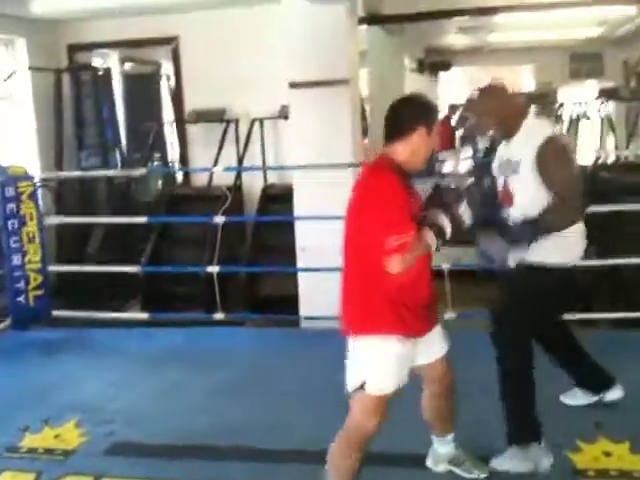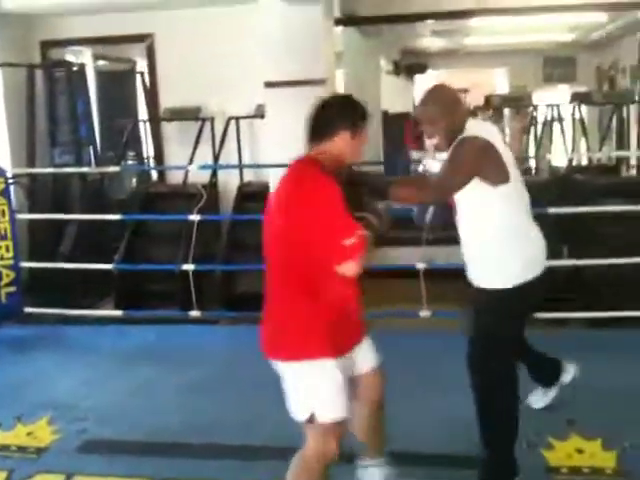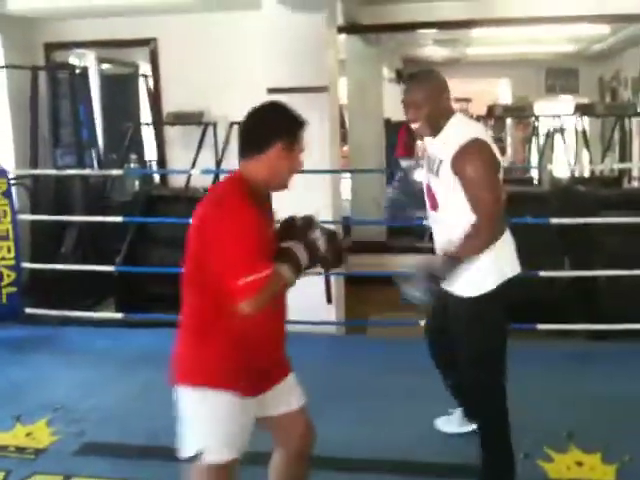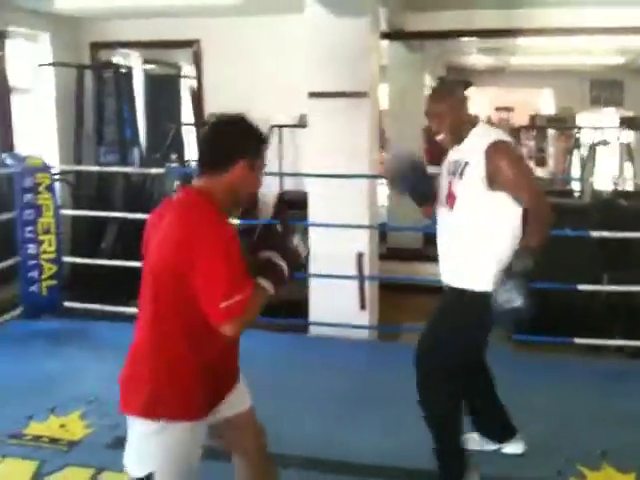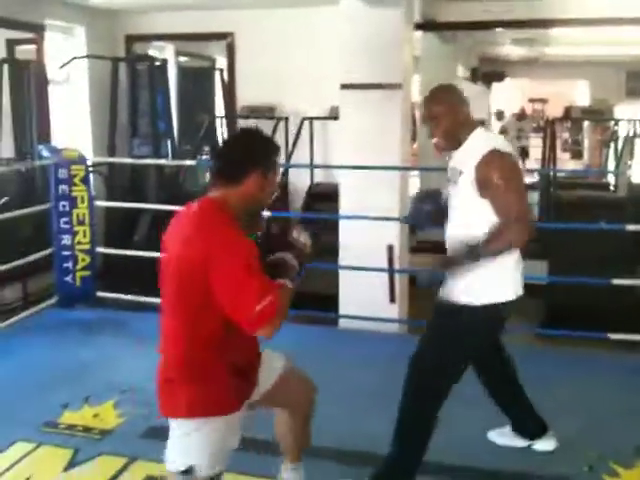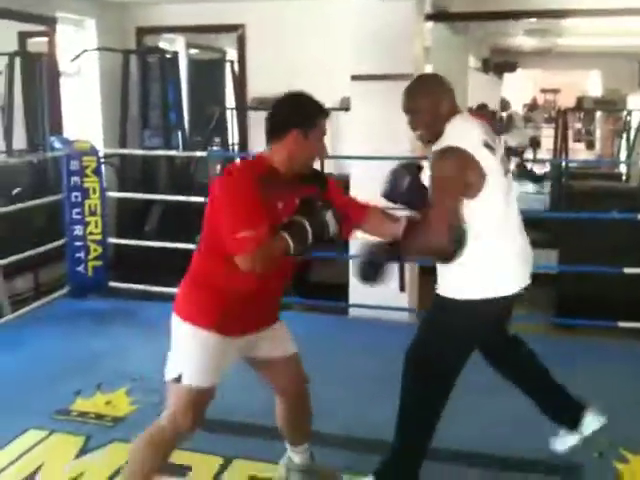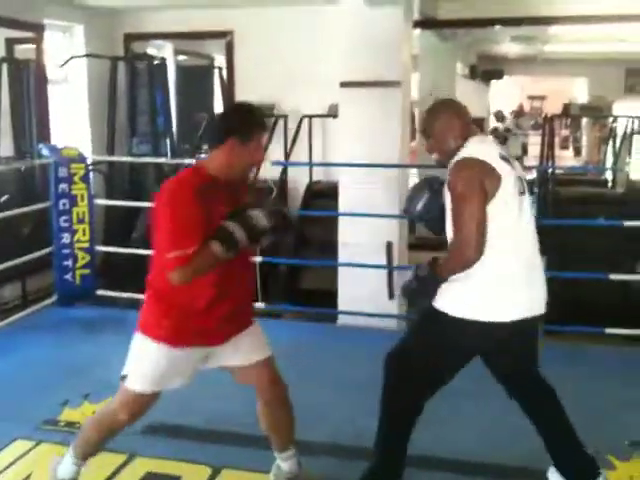
dt=0.3s
person 1, frame 1
left shoulder: (547, 143)
right shoulder: (508, 144)
left elbow: (571, 204)
left wrist: (530, 230)
left hip: (549, 256)
right hip: (528, 253)
left knee: (509, 331)
right knee: (543, 323)
left ankle: (527, 443)
right ankle: (598, 384)
person 1, frame 2
left shoulder: (475, 146)
right shoulder: (471, 141)
left elbow: (431, 192)
left wrist: (362, 181)
left hip: (509, 270)
right hip: (497, 265)
left knee: (487, 366)
right knee: (493, 339)
right ankle: (553, 371)
person 1, frame 3
left shoulder: (469, 147)
right shoulder: (438, 142)
left elbow: (491, 223)
left wrist: (443, 265)
left hip: (482, 280)
right hip: (457, 274)
left knee: (481, 372)
right knee: (440, 341)
right ankle: (472, 412)
person 1, frame 4
left shoulder: (496, 151)
right shoulder: (457, 152)
left elbow: (538, 209)
right elbow: (441, 202)
left wrist: (521, 263)
right wrist: (417, 184)
left hip: (480, 282)
right hip: (462, 278)
left knee: (433, 361)
right knee: (463, 358)
right ankle: (499, 432)
person 1, frame 5
left shoulder: (490, 158)
right shoulder: (471, 151)
left elbow: (518, 227)
left wrist: (465, 256)
right wrist: (439, 209)
left hip: (478, 292)
right hip: (491, 286)
left knee: (425, 376)
right knee: (487, 355)
right ankle: (533, 431)
person 1, frame 6
left shoulder: (450, 155)
right shoulder: (480, 135)
left elbow: (440, 237)
right wrist: (419, 192)
left hip: (477, 284)
right hip: (508, 271)
left knee: (426, 367)
right knee: (496, 343)
right ankle: (573, 415)
person 1, frame 7
left shoulder: (467, 165)
right shoulder: (503, 160)
left elbow: (469, 247)
left wrist: (431, 273)
right wrist: (443, 212)
left hip: (472, 306)
right hip: (523, 303)
left knee: (404, 376)
right knee: (527, 382)
person 2, frame 1
left shoulder: (395, 177)
right shoulder: (381, 184)
right elbow: (398, 259)
left wrist: (433, 212)
right wrist: (439, 225)
left hip: (413, 311)
right hip: (378, 322)
left knee: (440, 380)
right knee: (365, 422)
person 2, frame 2
left shoulder: (308, 178)
right shoulder: (316, 185)
right elbow: (350, 263)
left wrist: (355, 223)
right wrist: (369, 223)
left hip: (334, 325)
right hip: (304, 337)
left knee: (372, 389)
right knee: (324, 444)
person 2, frame 3
left shoulder: (249, 200)
right shoulder: (229, 208)
right elbow: (252, 299)
left wrist: (290, 244)
right wrist: (296, 254)
left hip: (261, 361)
right hip: (215, 371)
left knee: (298, 437)
person 2, frame 4
left shoulder: (175, 208)
right shoulder: (209, 227)
right elbow: (232, 321)
left wrist: (249, 256)
right wrist: (273, 267)
right hip: (169, 392)
left knee: (251, 443)
person 2, frame 5
left shoulder: (188, 218)
right shoulder: (220, 238)
right elbow: (266, 321)
right wrist: (284, 263)
left hip: (236, 360)
right hip: (201, 387)
left knee: (300, 392)
person 2, frame 6
left shoulder: (309, 182)
right shoulder: (238, 181)
left elbow: (366, 218)
right elbow: (250, 258)
right wrist: (305, 229)
left hip: (258, 315)
right hip: (206, 315)
left knee: (293, 387)
right knee: (179, 420)
person 2, frame 7
left shoulder: (235, 187)
right shoulder: (180, 193)
right elbow: (179, 273)
left wrist: (254, 228)
right wrist: (236, 233)
left hip: (229, 321)
right hip: (172, 325)
left knee: (273, 390)
right knee: (126, 409)
